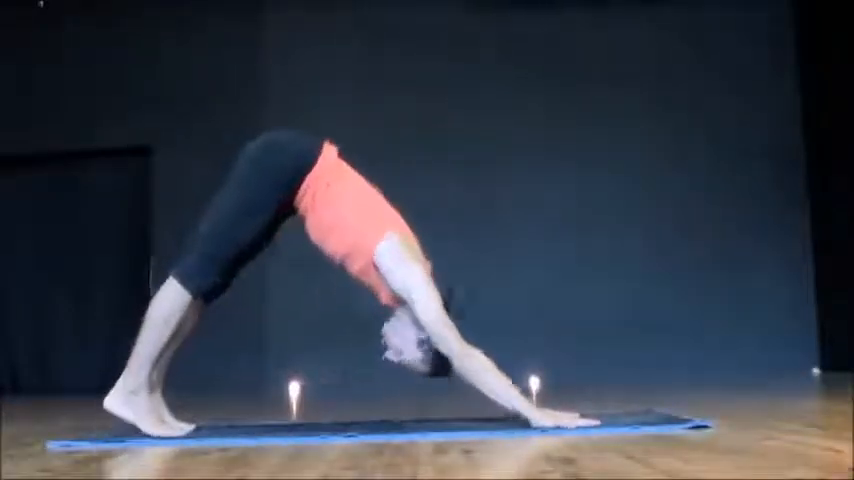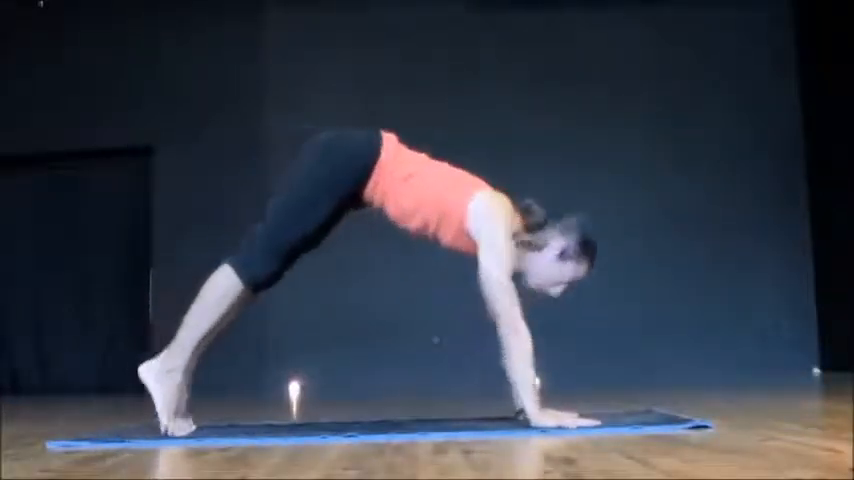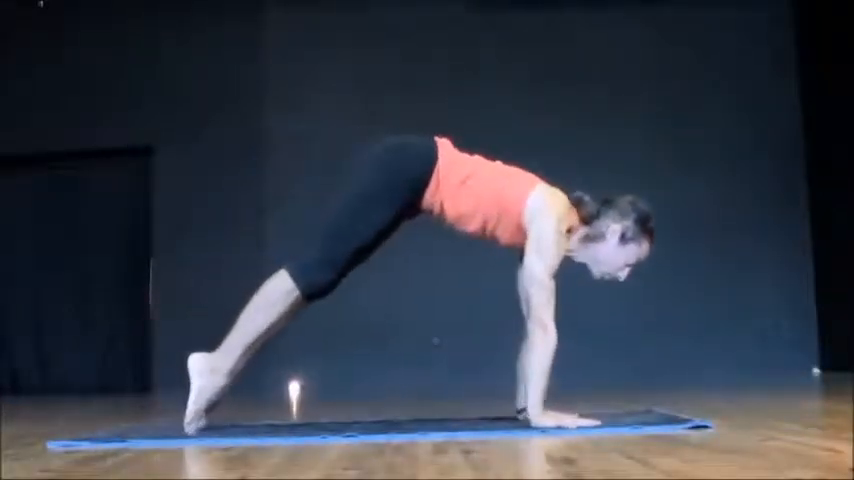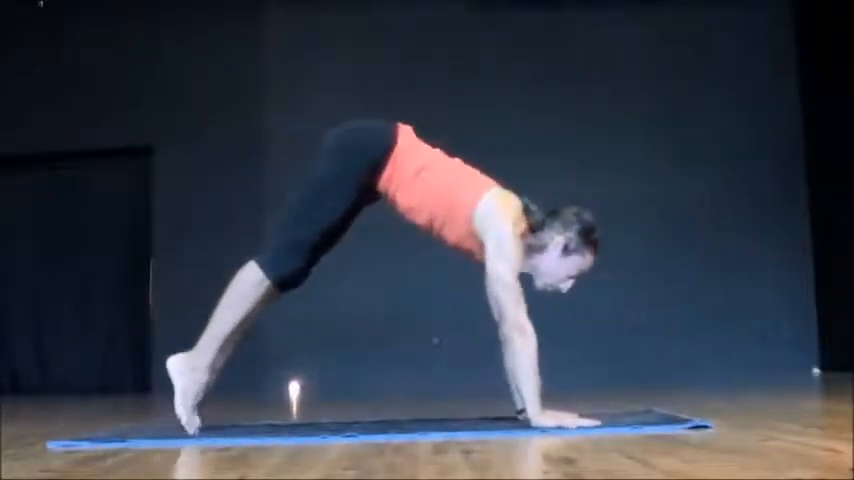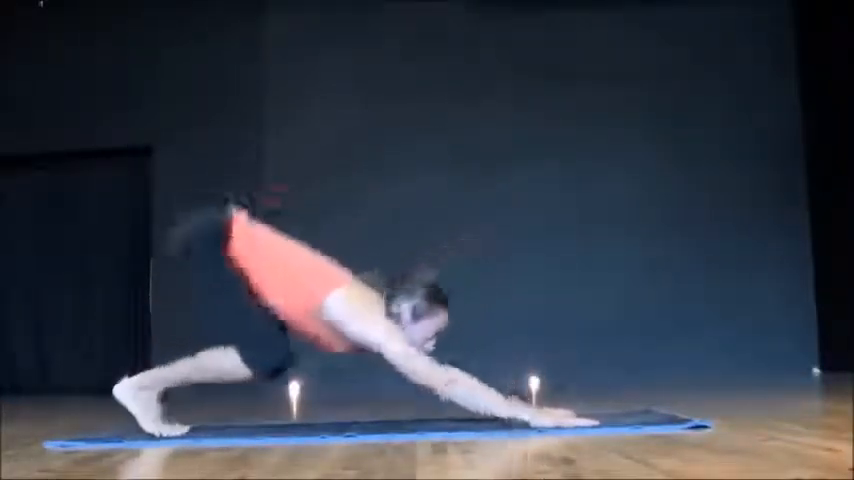
dt=0.4s
person 1, frame 1
left shoulder: (410, 281)
right shoulder: (408, 277)
left elbow: (459, 352)
right elbow: (459, 351)
left wrist: (525, 406)
right wrist: (532, 412)
left hip: (296, 174)
right hip: (284, 165)
left knee: (210, 279)
right knee: (201, 271)
left ankle: (148, 392)
right ankle: (132, 389)
person 1, frame 2
left shoulder: (503, 232)
right shoulder: (497, 227)
left elbow: (509, 326)
right elbow: (511, 326)
left wrist: (526, 404)
right wrist: (535, 412)
left hip: (359, 168)
right hip: (353, 161)
left knee: (264, 267)
right knee: (258, 261)
left ankle: (176, 375)
right ankle: (171, 367)
person 1, frame 3
left shoulder: (558, 231)
right shoulder: (553, 221)
left elbow: (536, 325)
right elbow: (541, 325)
left wrist: (526, 404)
right wrist: (536, 412)
left hip: (414, 177)
right hip: (409, 169)
left knee: (321, 275)
right knee: (318, 269)
left ankle: (220, 369)
right ankle: (219, 365)
person 1, frame 4
left shoulder: (514, 234)
right shoulder: (503, 227)
left elbow: (512, 325)
right elbow: (515, 322)
left wrist: (526, 402)
right wrist: (537, 411)
left hip: (373, 157)
right hip: (367, 152)
left knee: (291, 266)
right knee: (285, 262)
left ankle: (203, 364)
right ankle: (196, 362)
person 1, frame 5
left shoulder: (375, 311)
right shoulder: (363, 317)
left elbow: (439, 375)
right elbow: (437, 378)
left wrist: (522, 408)
right wrist: (530, 413)
left hip: (233, 241)
right hip: (215, 241)
left knee: (268, 356)
right knee: (269, 358)
left ankle: (147, 383)
right ankle: (144, 386)
